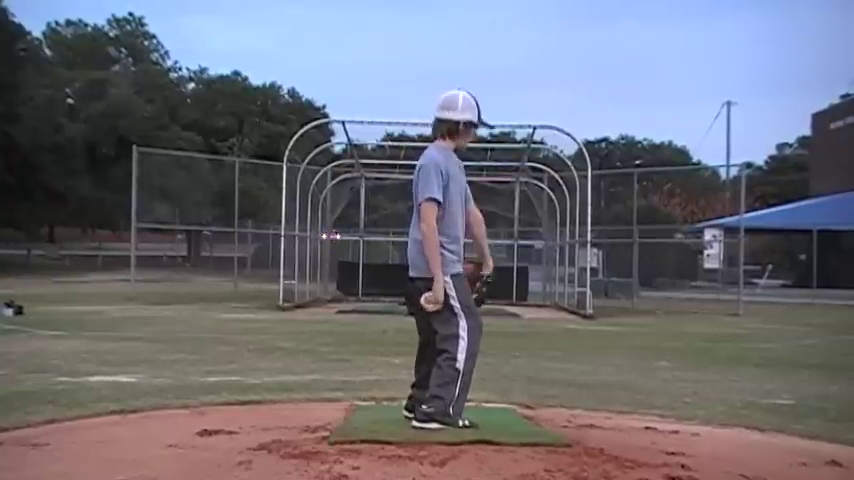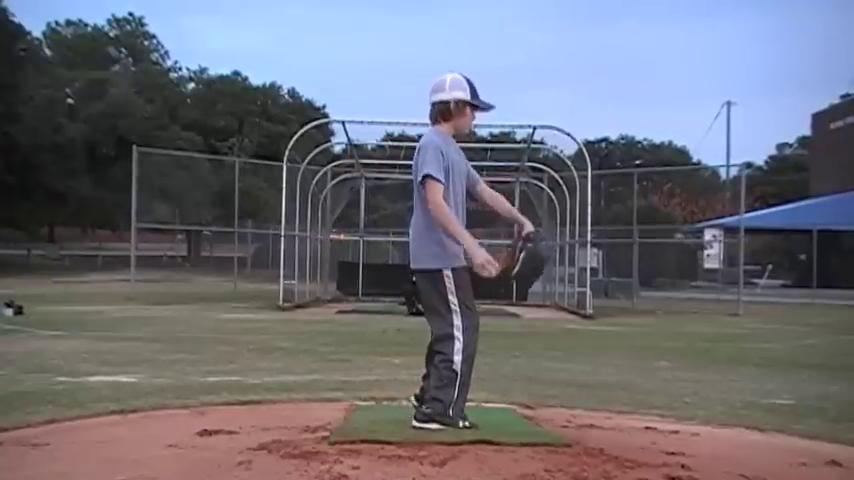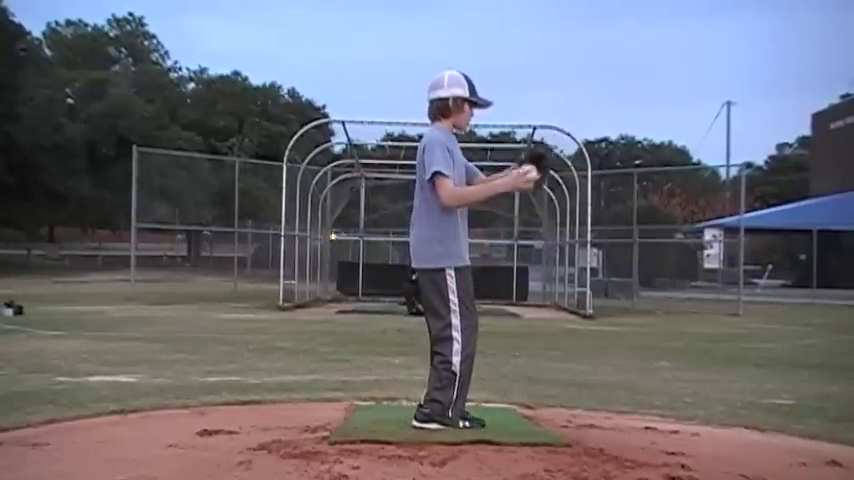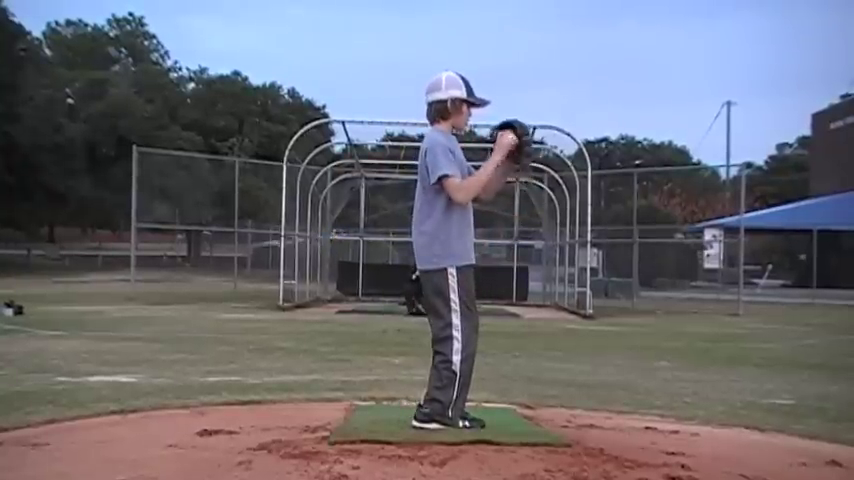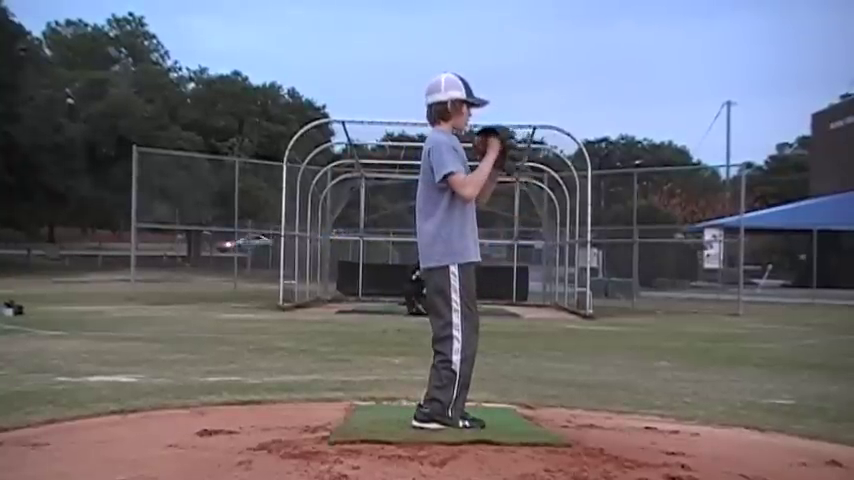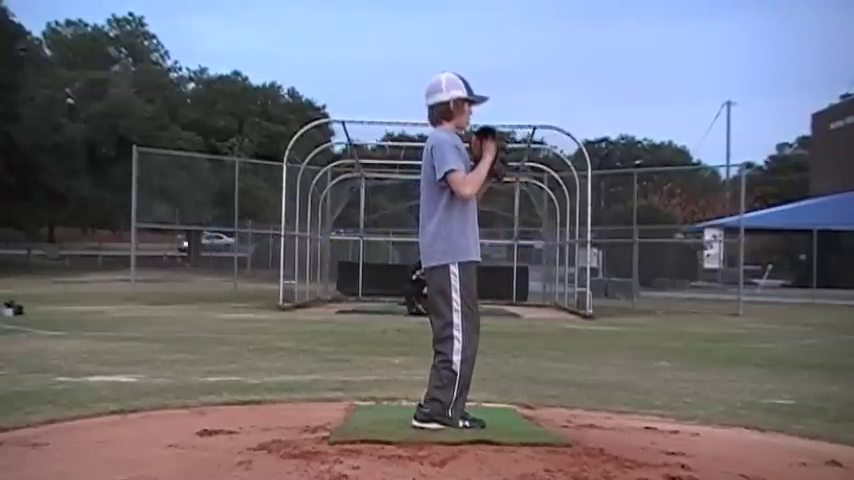
dt=0.3s
person 1, frame 1
left shoulder: (454, 164)
right shoulder: (433, 161)
left elbow: (472, 212)
right elbow: (427, 224)
left wrist: (486, 258)
right wrist: (438, 279)
left hip: (442, 267)
right hip: (438, 267)
left knee: (438, 333)
right knee: (463, 330)
left ankle: (420, 401)
right ankle: (439, 410)
person 1, frame 2
left shoulder: (453, 150)
right shoulder: (432, 144)
left elbow: (484, 192)
right elbow: (435, 202)
left wrist: (521, 220)
right wrist: (472, 247)
left hip: (438, 257)
right hip: (439, 257)
left knee: (448, 329)
right knee: (460, 329)
left ankle: (429, 396)
right ankle: (438, 411)
person 1, frame 3
left shoulder: (448, 144)
right shoulder: (436, 140)
left elbow: (481, 183)
right elbow: (448, 195)
left wrist: (514, 175)
right wrist: (507, 184)
left hip: (441, 254)
right hip: (442, 256)
left knee: (449, 332)
right knee: (457, 331)
left ankle: (440, 407)
right ankle: (438, 410)
person 1, frame 4
left shoulder: (448, 145)
right shoulder: (437, 143)
left elbow: (483, 191)
right elbow: (461, 193)
left wrist: (509, 160)
right wrist: (496, 154)
left hip: (447, 255)
right hip: (446, 257)
left knee: (453, 333)
right knee: (459, 332)
left ankle: (440, 408)
right ankle: (439, 409)
person 1, frame 5
left shoulder: (447, 144)
right shoulder: (440, 142)
left elbow: (479, 196)
right elbow: (467, 190)
left wrist: (496, 164)
right wrist: (490, 155)
left hip: (450, 254)
right hip: (449, 256)
left knee: (454, 333)
right knee: (458, 333)
left ankle: (439, 408)
right ankle: (438, 410)
person 1, frame 6
left shoulder: (447, 142)
right shoulder: (443, 141)
left elbow: (470, 192)
right elbow: (465, 189)
left wrist: (487, 163)
right wrist: (487, 157)
left hip: (449, 253)
right hip: (451, 255)
left knee: (455, 333)
right knee: (459, 333)
left ankle: (439, 407)
right ankle: (439, 409)
